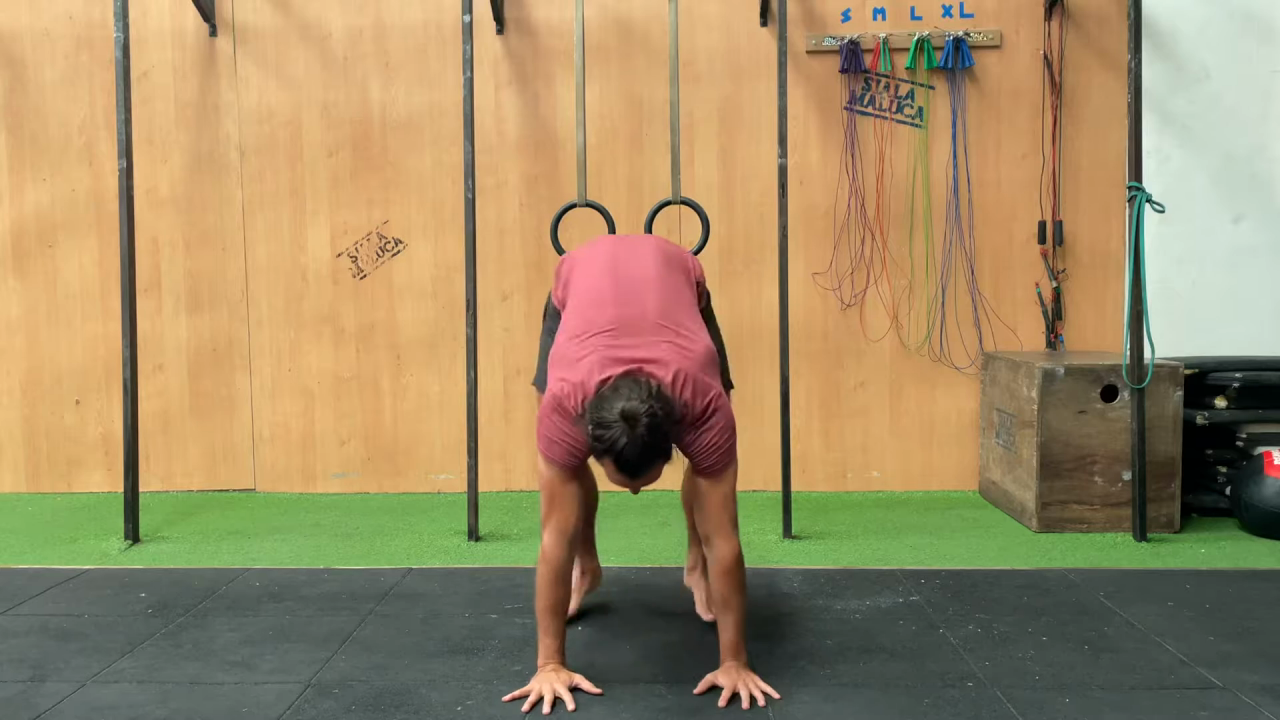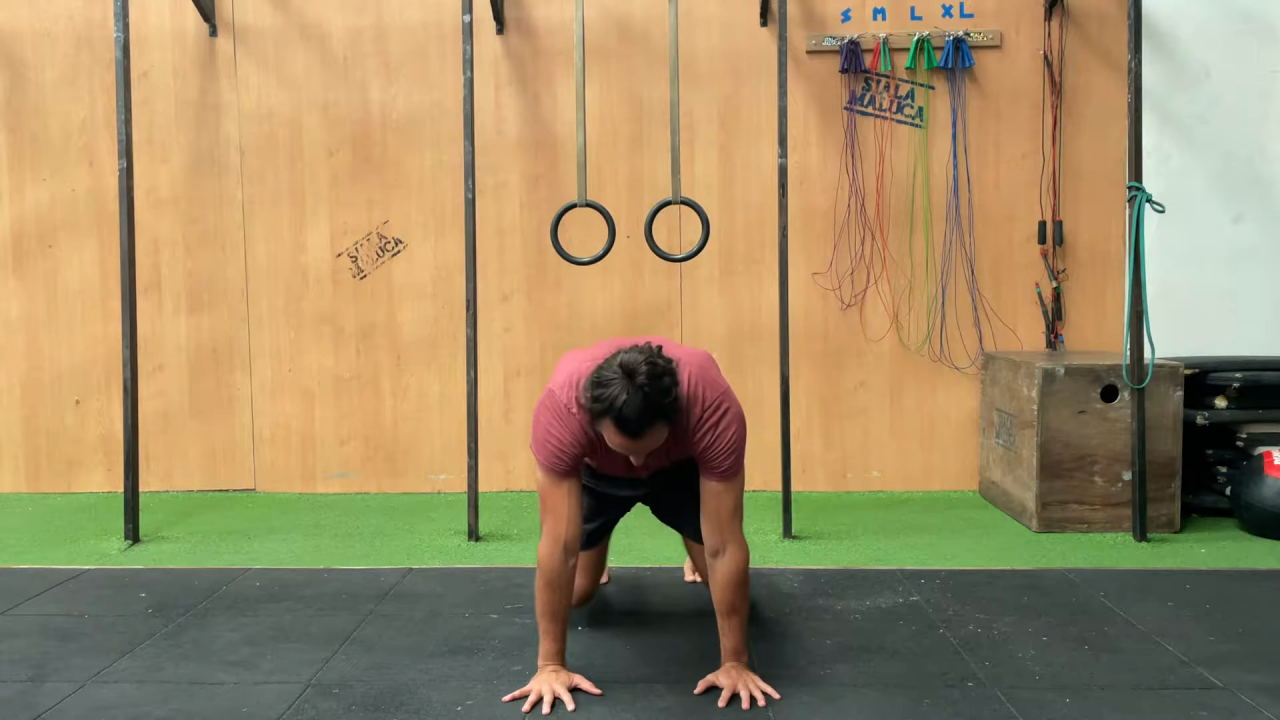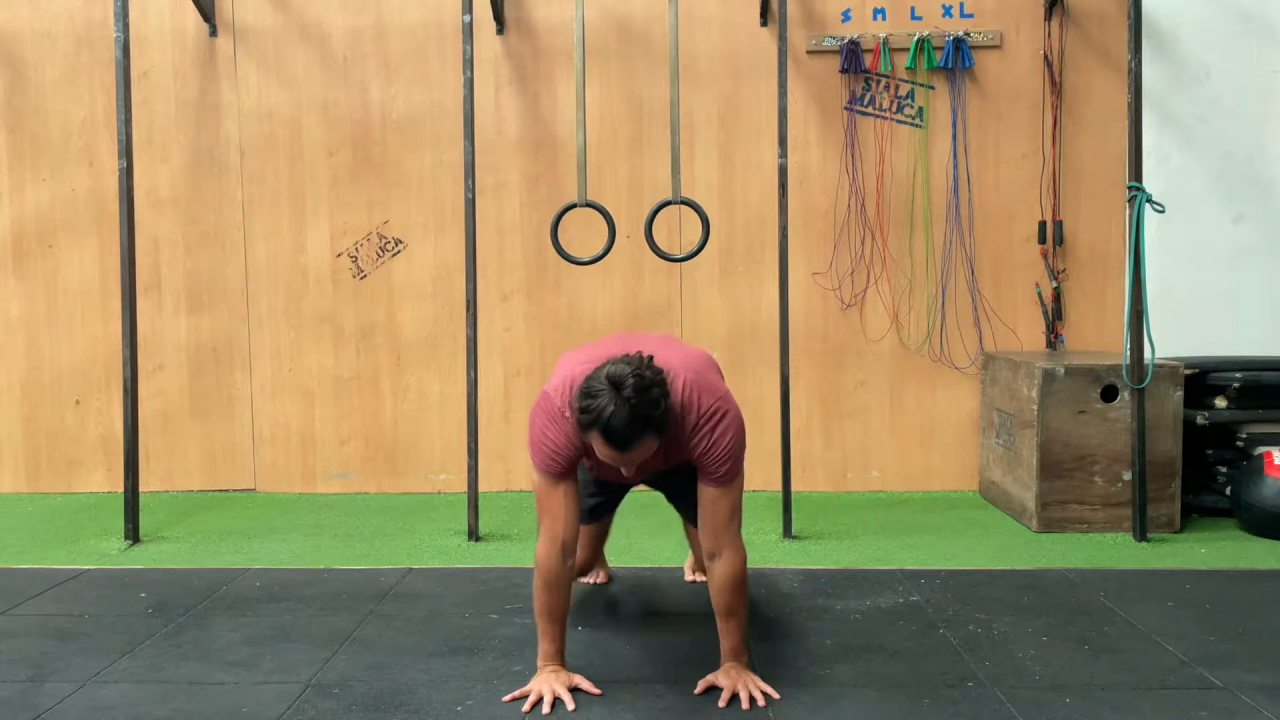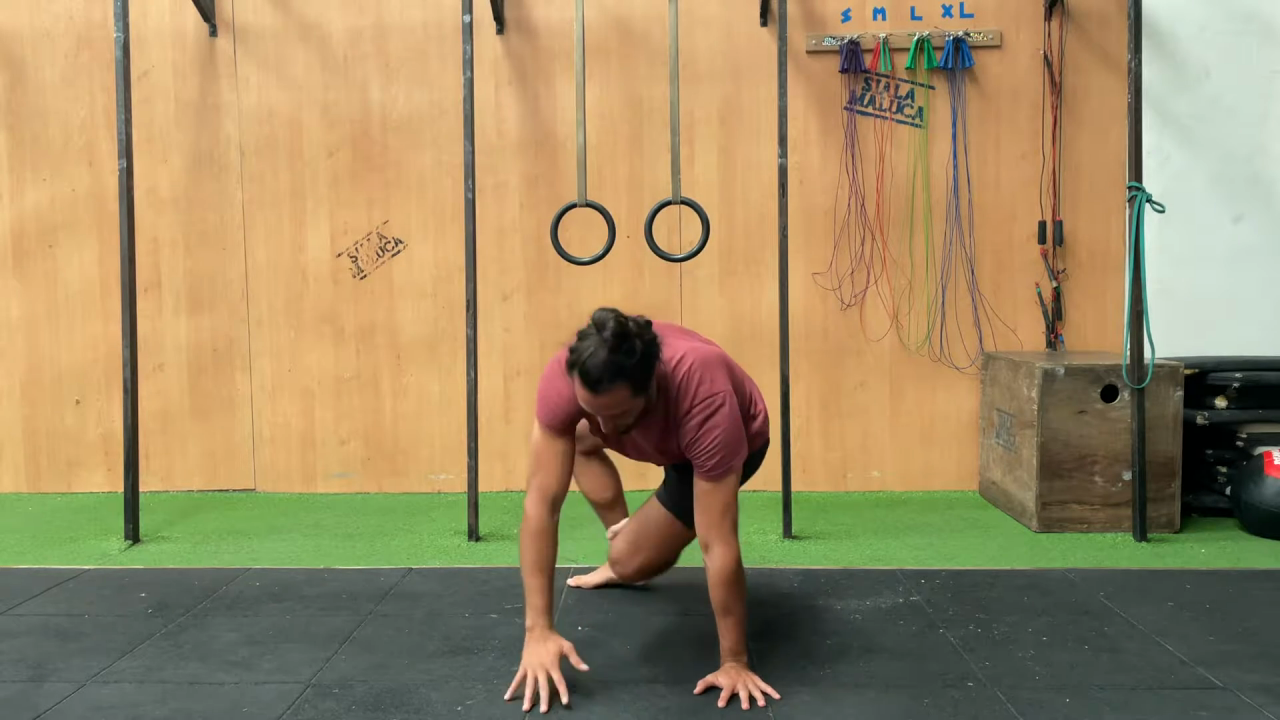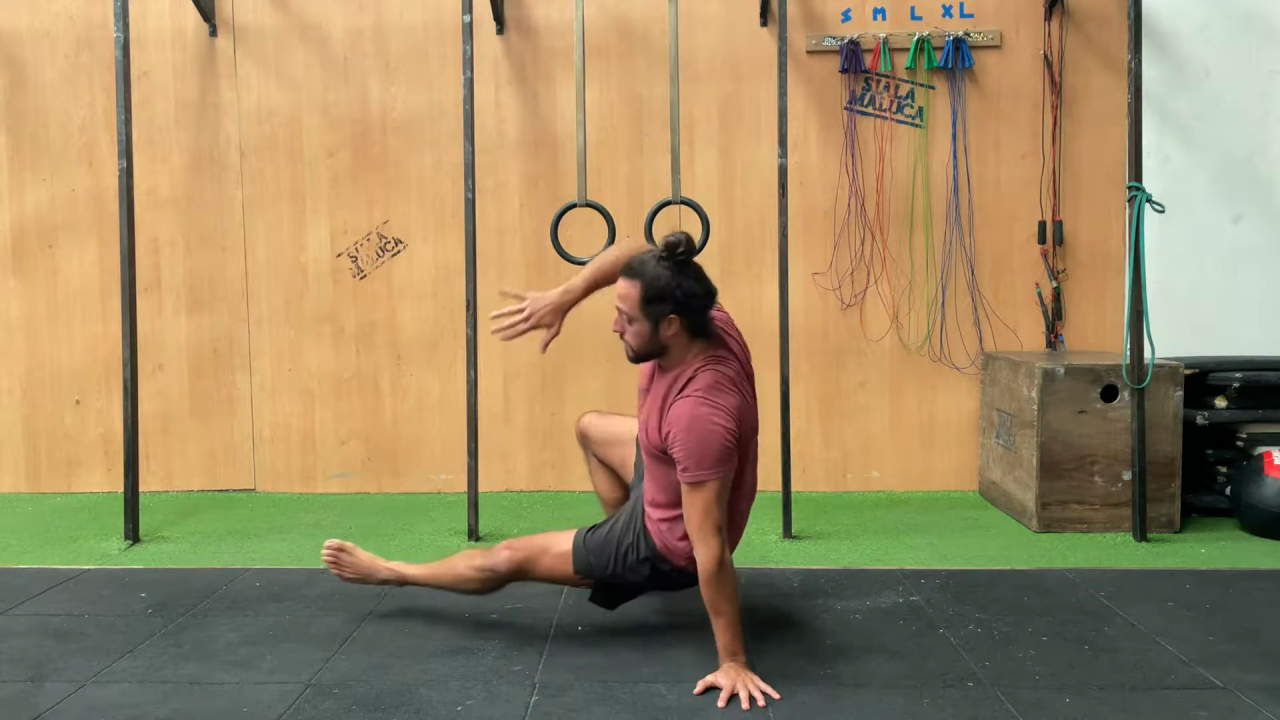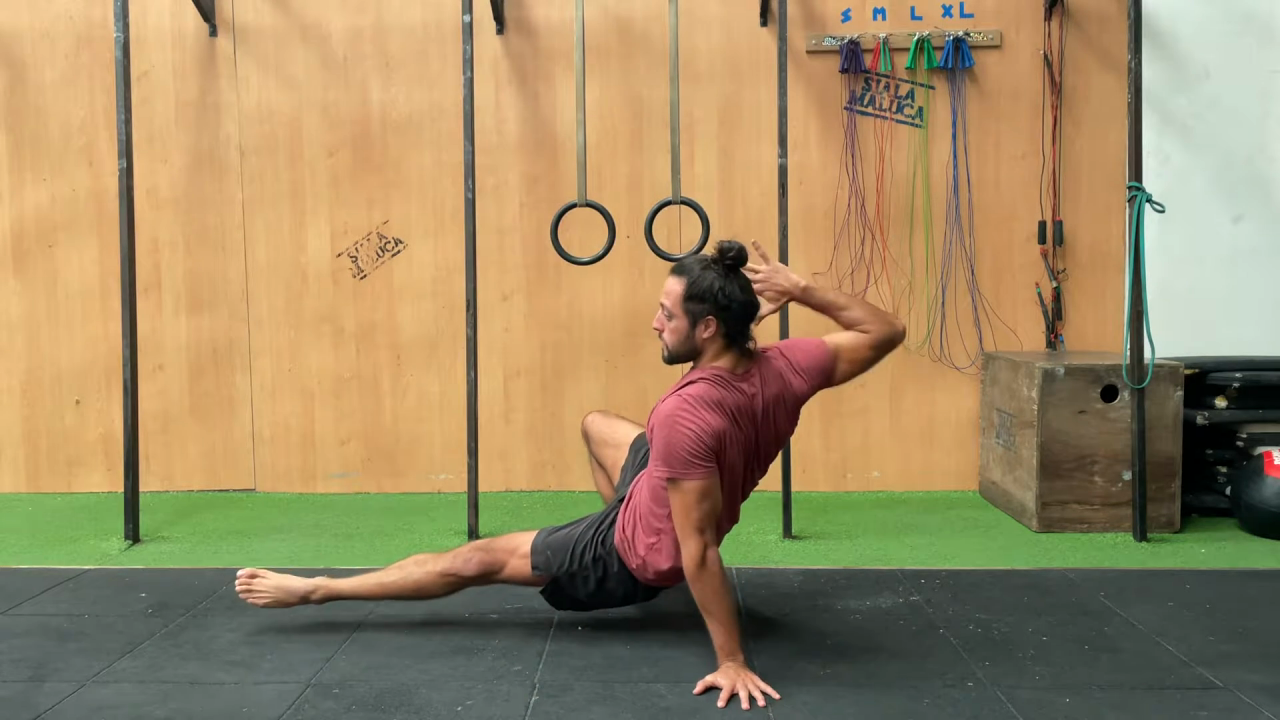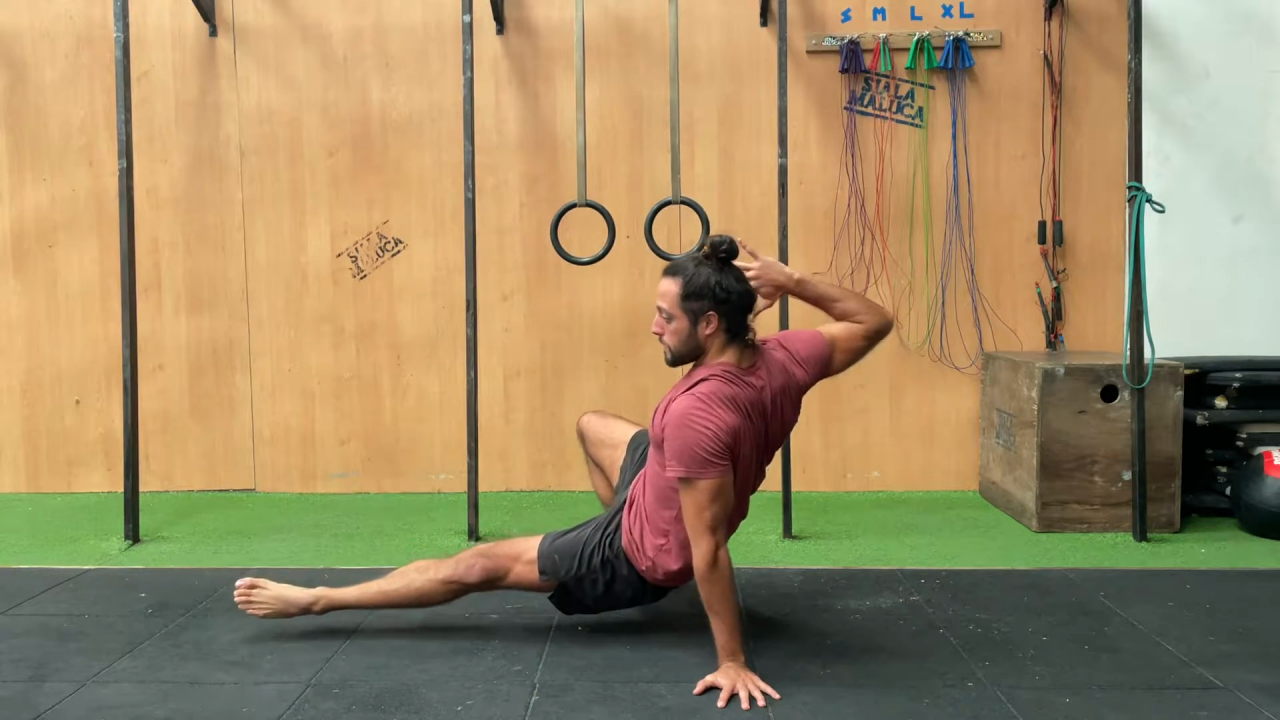
dt=0.5s
person 1, frame 1
left shoulder: (704, 406)
right shoulder: (565, 403)
left elbow: (721, 537)
right elbow: (557, 536)
left wrist: (734, 661)
right wrist: (550, 663)
left knee: (708, 466)
right knee: (563, 467)
left ankle: (692, 562)
right ankle: (587, 566)
person 1, frame 2
left shoulder: (713, 405)
right shoulder: (562, 404)
left elbow: (726, 547)
right elbow: (558, 546)
left wrist: (734, 663)
right wrist: (550, 665)
right knee: (577, 590)
left ankle: (697, 553)
right ankle: (595, 560)
person 1, frame 3
left shoulder: (710, 411)
right shoulder: (556, 408)
left elbow: (724, 552)
right elbow: (554, 547)
left wrist: (734, 665)
right wrist: (550, 666)
right knee: (575, 562)
left ankle: (699, 548)
right ankle: (596, 554)
person 1, frame 4
left shoulder: (706, 401)
right shoulder: (567, 376)
left elbow: (717, 545)
right elbow: (542, 503)
left wrist: (734, 663)
right wrist: (538, 630)
left hip: (742, 434)
left knee: (630, 562)
right ankle: (624, 545)
person 1, frame 5
left shoulder: (699, 415)
right shoulder: (703, 320)
left elbow: (709, 551)
right elbow: (629, 255)
left wrist: (732, 663)
right wrist: (561, 299)
left hip: (672, 541)
right hip: (672, 484)
left knee: (511, 558)
right knee: (592, 428)
left ankle: (393, 573)
right ankle: (617, 558)
person 1, frame 6
left shoulder: (685, 416)
right shoulder: (789, 368)
left elbow: (698, 553)
right elbow: (887, 331)
left wrist: (732, 664)
right wrist: (799, 289)
left hip: (637, 555)
right hip: (665, 494)
left knee: (480, 559)
right knee: (596, 427)
left ankle: (315, 590)
person 1, frame 7
left shoulder: (698, 414)
right shoulder: (786, 359)
left elbow: (708, 553)
right elbow: (875, 321)
left wrist: (734, 664)
right wrist: (786, 280)
left hip: (644, 554)
right hip: (658, 489)
left knee: (480, 564)
right knee: (592, 428)
left ankle: (313, 601)
